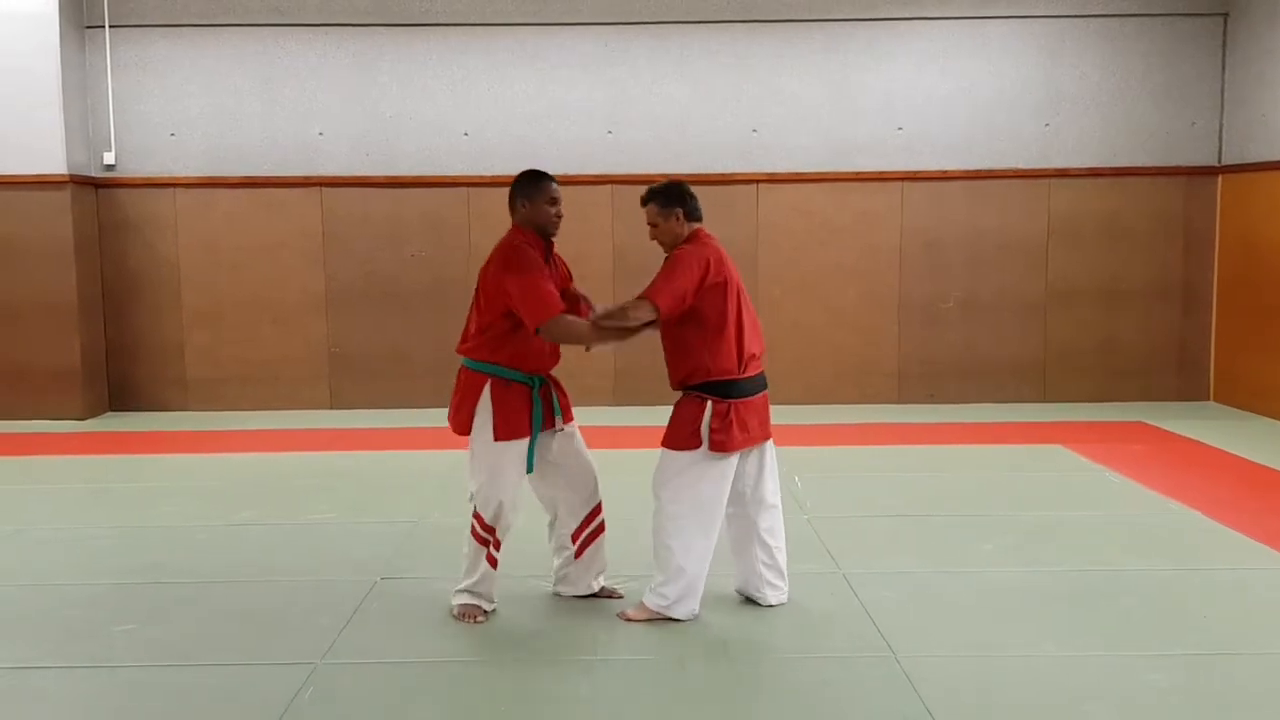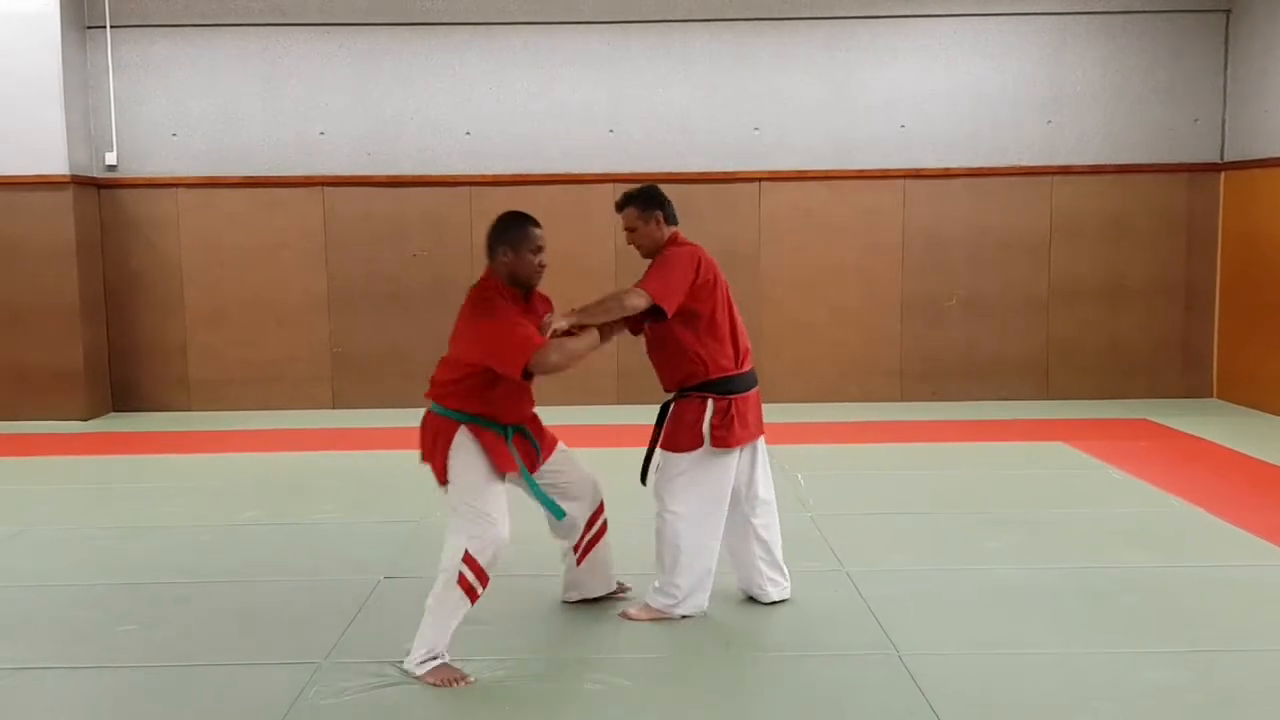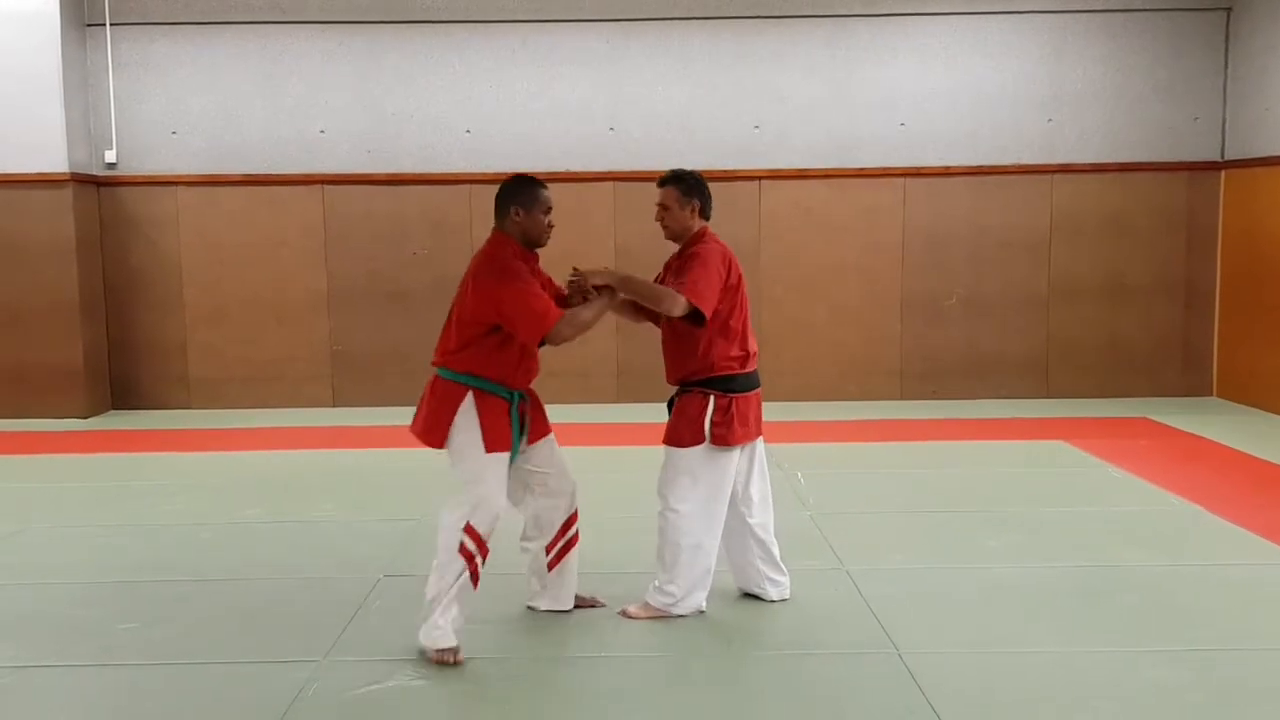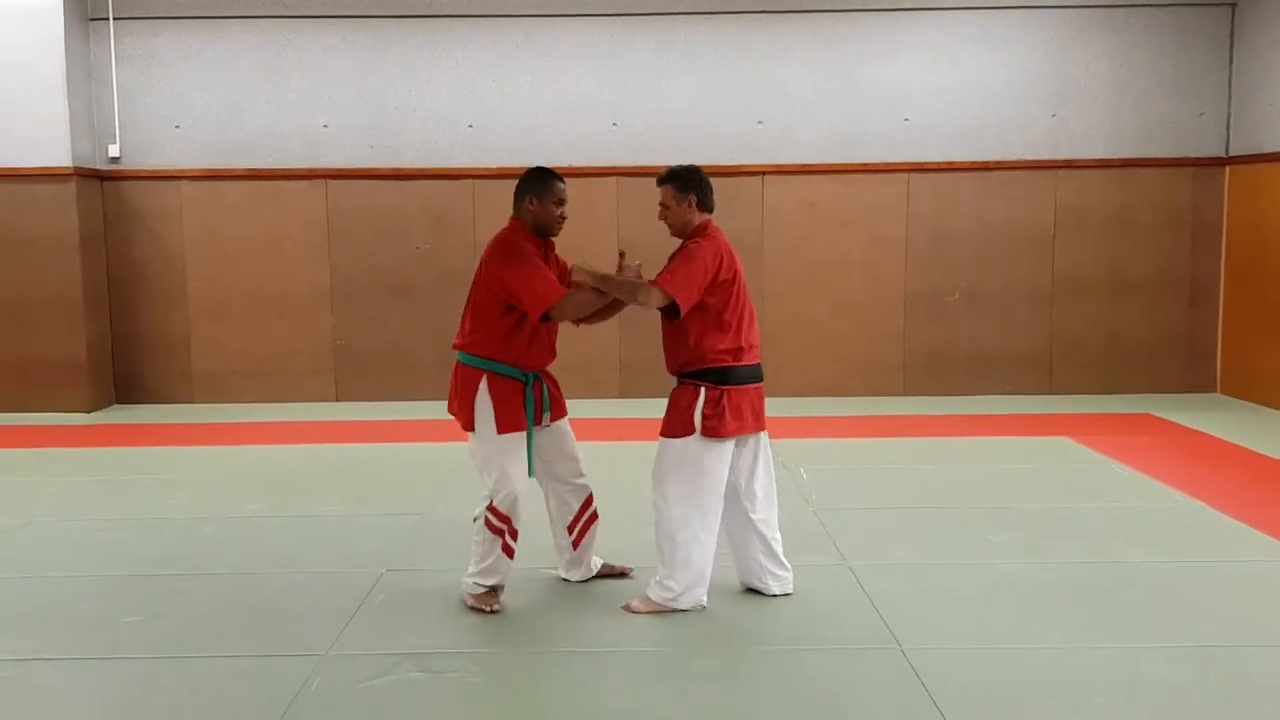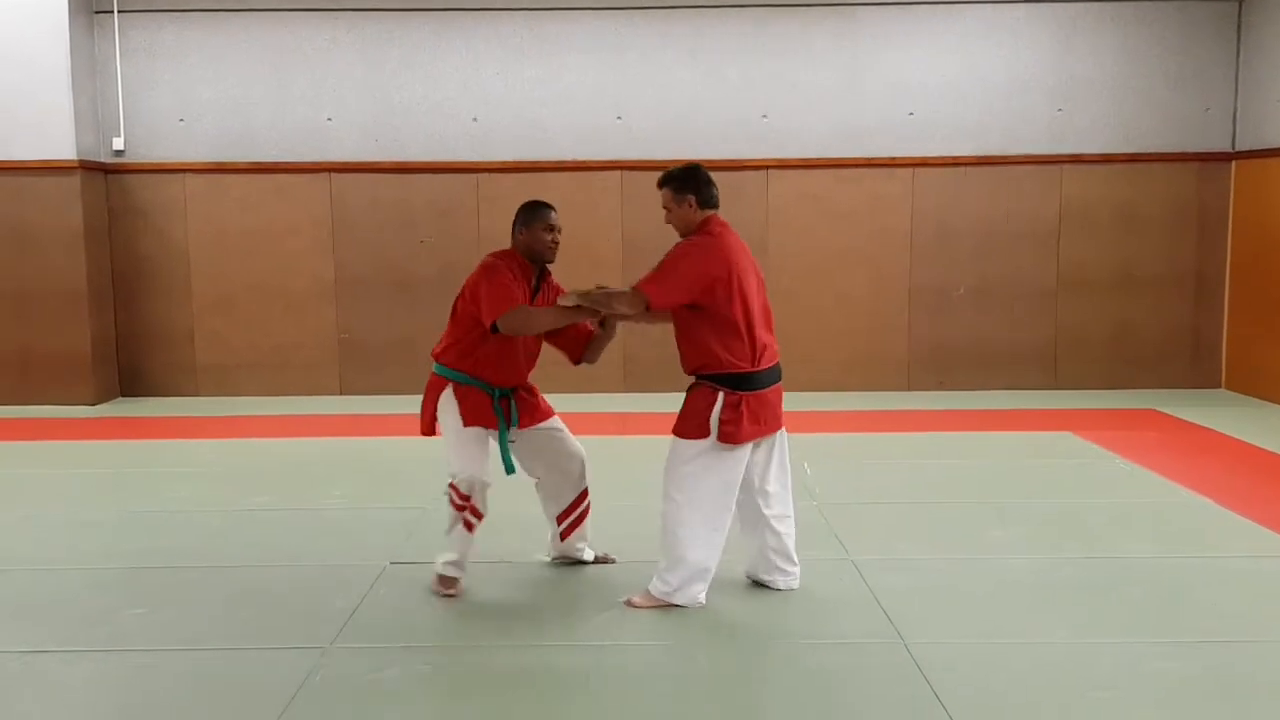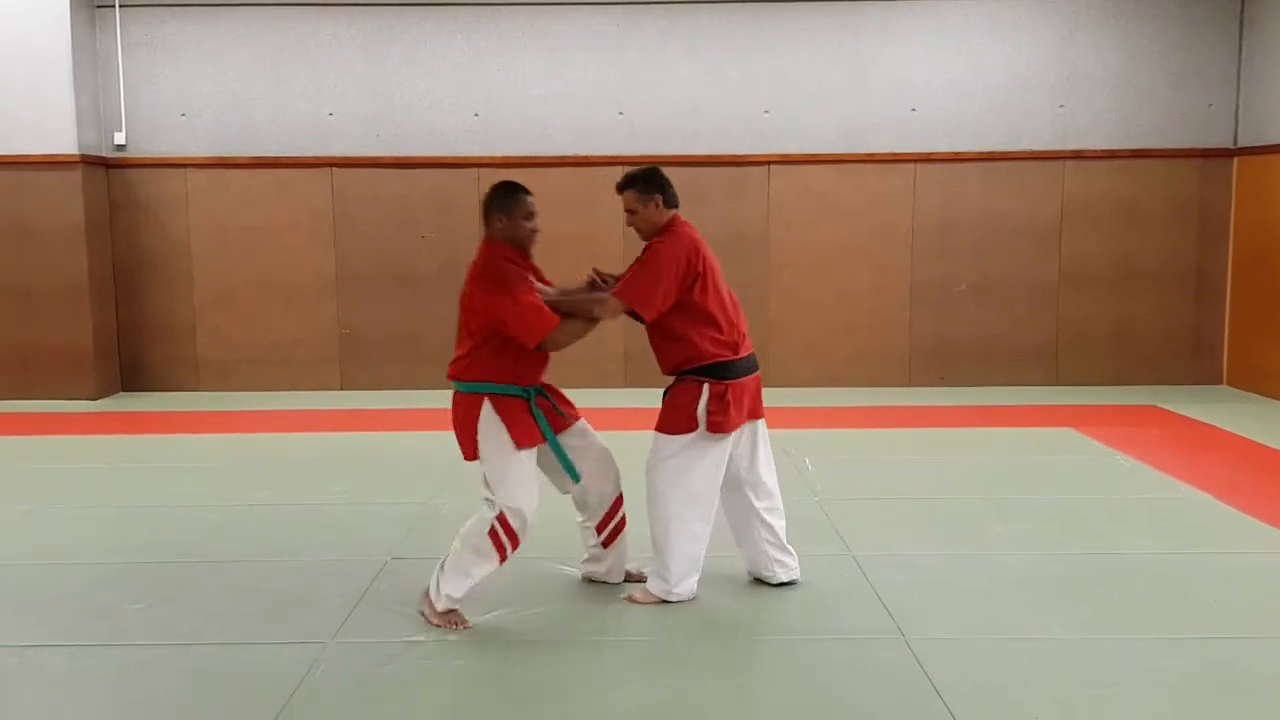
dt=0.5s
person 1, frame 1
left shoulder: (548, 260)
right shoulder: (516, 259)
left elbow: (584, 321)
right elbow: (557, 328)
right wrist: (617, 330)
left hip: (537, 389)
right hip: (495, 390)
left knee: (574, 483)
right knee: (495, 497)
left ankle: (579, 580)
right ankle: (471, 594)
person 1, frame 2
left shoulder: (530, 298)
right shoulder: (487, 309)
left elbow: (558, 349)
right elbow: (546, 362)
left wrist: (601, 327)
right wrist: (596, 334)
left hip: (515, 425)
right hip: (466, 431)
left knee: (583, 490)
right knee: (482, 535)
left ankle: (588, 585)
right ankle: (427, 654)
person 1, frame 3
left shoulder: (519, 262)
right shoulder: (500, 267)
left elbow: (560, 308)
right elbow: (558, 331)
left wrist: (586, 294)
right wrist: (604, 300)
left hip: (510, 400)
right hip: (472, 403)
left knee: (555, 488)
right knee: (478, 509)
left ankle: (554, 594)
right ankle: (438, 631)
person 1, frame 4
left shoulder: (543, 252)
right shoulder: (510, 251)
left elbow: (583, 312)
right elbow: (564, 309)
left wrist: (623, 293)
left hip: (531, 384)
right hip: (491, 386)
left knee: (566, 474)
right knee: (507, 488)
left ankle: (580, 564)
right ankle: (481, 584)
person 1, frame 5
left shoulder: (550, 286)
right shoulder: (496, 270)
left elbow: (586, 354)
right elbow: (513, 323)
left wrist: (607, 320)
right wrist: (576, 311)
left hip: (514, 394)
right hip: (463, 390)
left knee: (567, 462)
right knee: (471, 473)
left ankle: (572, 547)
right ankle: (450, 566)
person 1, frame 6
left shoulder: (519, 265)
right shoulder: (495, 274)
left elbow: (556, 322)
right elbow: (553, 338)
left hip: (531, 396)
right hip: (491, 406)
left knee: (599, 469)
right knee: (515, 506)
left ankle: (607, 566)
right ankle: (441, 595)
person 2, frame 1
left shoulder: (690, 257)
right shoulder: (708, 256)
left elbow: (641, 313)
right elbow: (682, 322)
left wrist: (593, 321)
right wrist: (621, 323)
left hip: (715, 404)
right hip: (746, 396)
left knee: (679, 500)
right knee: (755, 499)
left ankle: (670, 599)
right ankle: (767, 584)
person 2, frame 2
left shoulder: (681, 259)
right shoulder: (674, 263)
left elbow: (633, 301)
right elbow: (636, 321)
left wrist: (569, 320)
right wrist: (581, 327)
left hip: (711, 402)
right hip: (733, 397)
left knee: (682, 500)
right knee: (748, 497)
left ankle: (674, 599)
right ankle: (769, 584)
person 2, frame 3
left shoulder: (708, 255)
right shoulder: (686, 256)
left elbow: (675, 304)
right elbow: (651, 312)
left wrist: (615, 279)
right wrist: (604, 292)
left hip: (713, 399)
right hip: (730, 395)
left knee: (686, 498)
right knee: (743, 497)
left ankle: (673, 597)
right ankle: (767, 582)
person 2, frame 4
left shoulder: (703, 249)
right shoulder: (709, 247)
left elbow: (653, 297)
right elbow: (673, 301)
left wrist: (597, 279)
right wrist: (627, 282)
left hip: (711, 392)
right hip: (739, 386)
left knee: (681, 492)
right knee: (748, 490)
left ankle: (677, 591)
right ankle: (770, 576)
person 2, frame 5
left shoulder: (697, 250)
right shoulder: (728, 243)
left elbow: (632, 303)
right elbow: (684, 309)
left wrist: (578, 297)
right wrist: (629, 308)
left hip: (727, 393)
right hip: (760, 384)
left knee: (689, 488)
right knee: (764, 488)
left ankle: (676, 587)
right ankle: (777, 570)
person 2, frame 6
left shoulder: (669, 248)
right shoulder: (683, 241)
left elbow: (608, 309)
right elbow: (647, 303)
left wrist: (549, 298)
right wrist: (617, 286)
left hip: (710, 384)
right hip: (735, 376)
left knee: (674, 479)
right knee: (750, 479)
left ankle: (672, 583)
right ankle: (777, 565)
